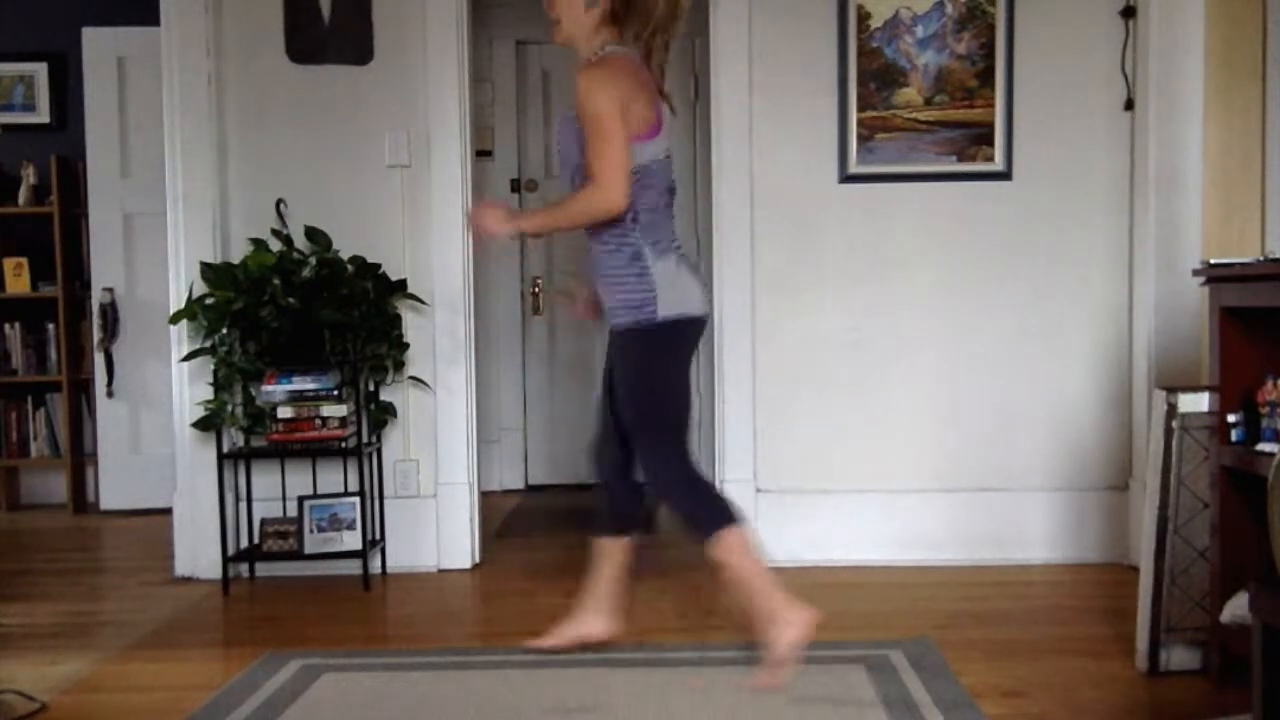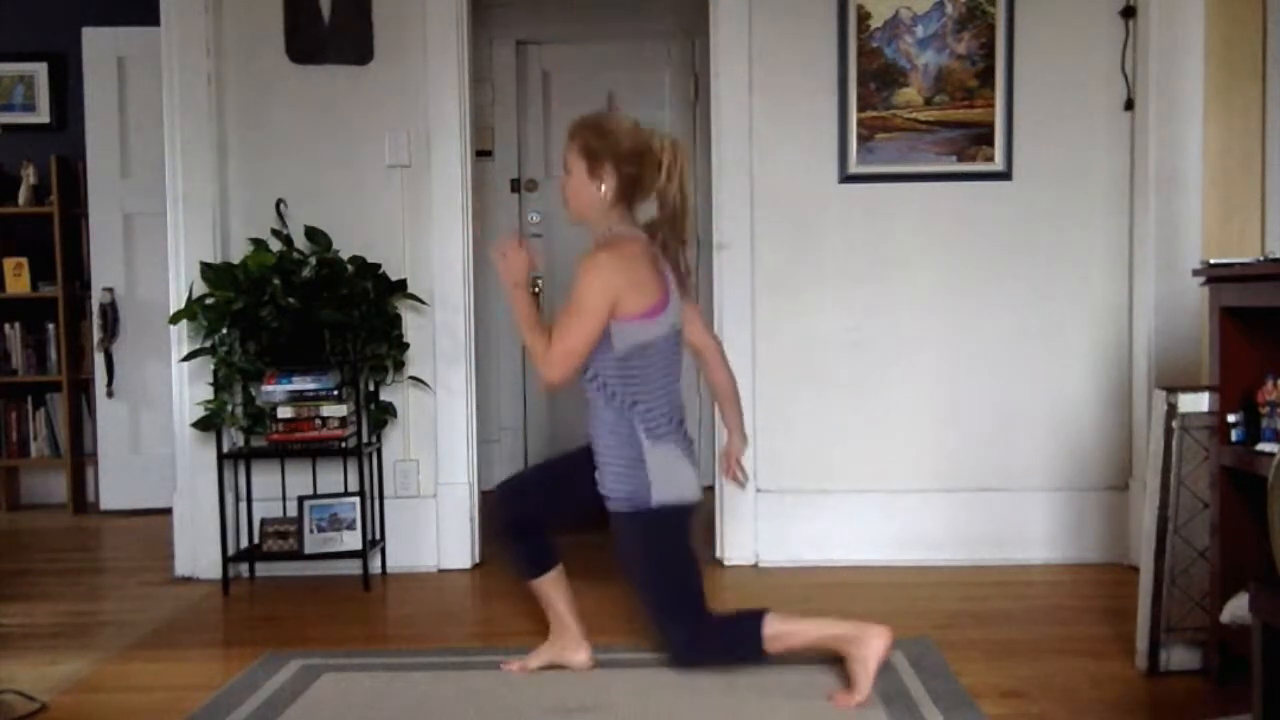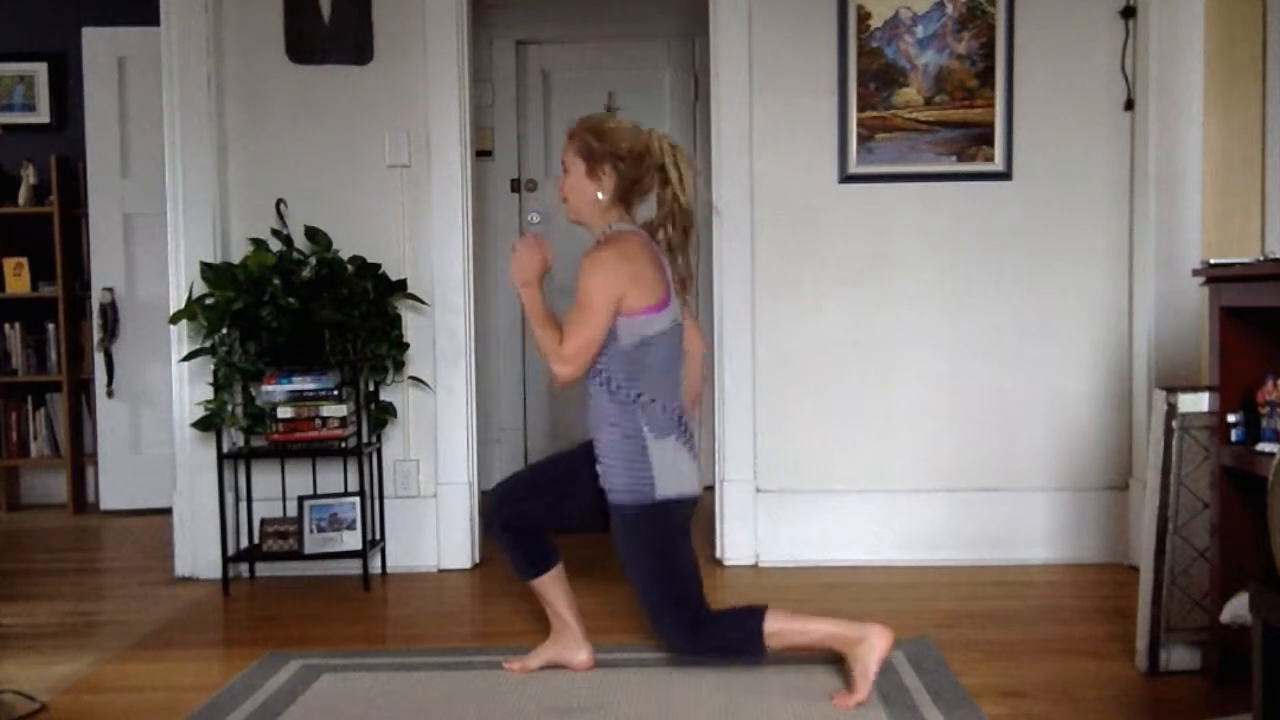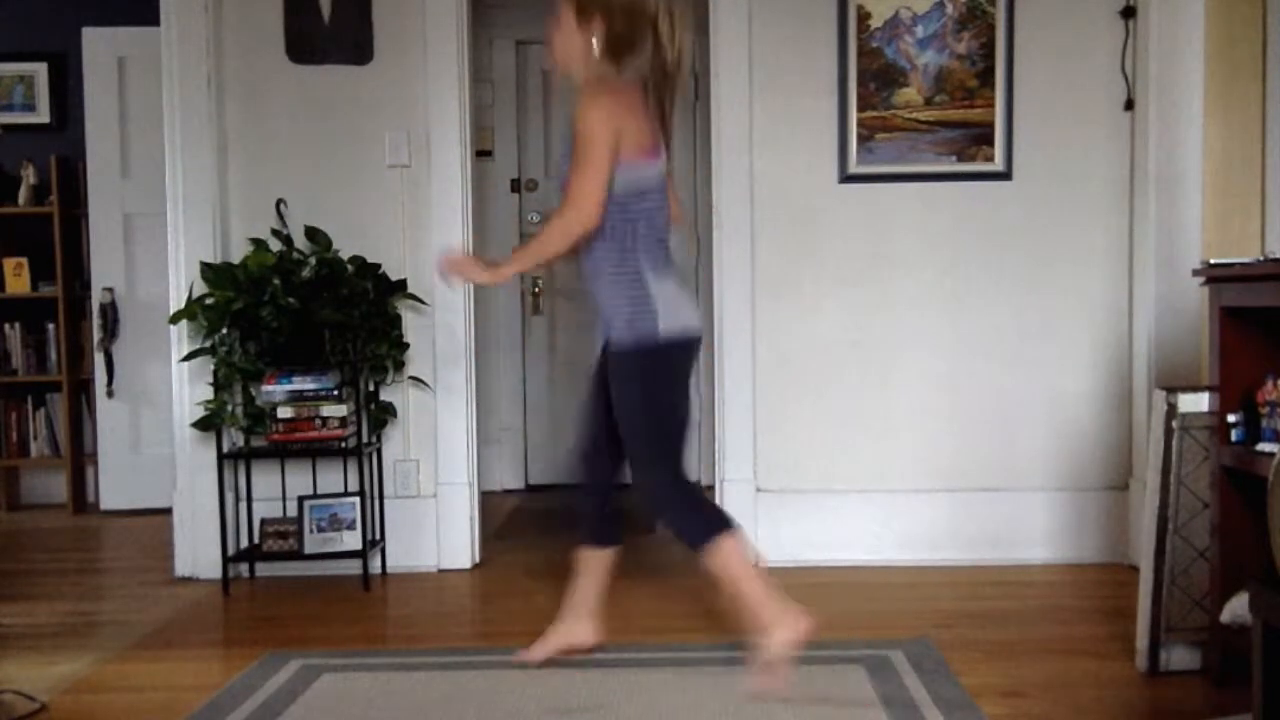
dt=0.3s
person 1, frame 1
left shoulder: (600, 77)
right shoulder: (631, 76)
left elbow: (612, 194)
left wrist: (515, 222)
right wrist: (608, 282)
left hip: (653, 306)
right hip: (656, 301)
left knee: (667, 470)
right knee: (617, 457)
left ankle: (779, 611)
right ankle: (599, 610)
person 1, frame 2
left shoulder: (607, 263)
right shoulder: (653, 254)
left elbow: (554, 366)
right elbow: (707, 347)
left wrist: (517, 285)
right wrist: (735, 432)
left hip: (644, 481)
right hip: (631, 464)
left knee: (689, 640)
right knee: (511, 506)
left ankle: (857, 639)
right ankle: (568, 640)
person 1, frame 3
left shoulder: (609, 260)
right shoulder: (648, 251)
left elbow: (566, 362)
right elbow: (692, 350)
left wrist: (530, 286)
right wrist: (672, 432)
left hip: (645, 475)
right hip: (620, 458)
left knee: (688, 632)
right knee: (505, 506)
left ankle: (859, 639)
right ankle: (569, 639)
person 1, frame 4
left shoulder: (602, 102)
right shoulder: (633, 100)
left elbow: (581, 213)
right elbow: (667, 212)
left wrist: (498, 270)
right wrist: (615, 252)
left hip: (648, 331)
right hip: (639, 327)
left knee: (661, 483)
right knee: (598, 471)
left ankle: (773, 615)
right ankle: (581, 617)
